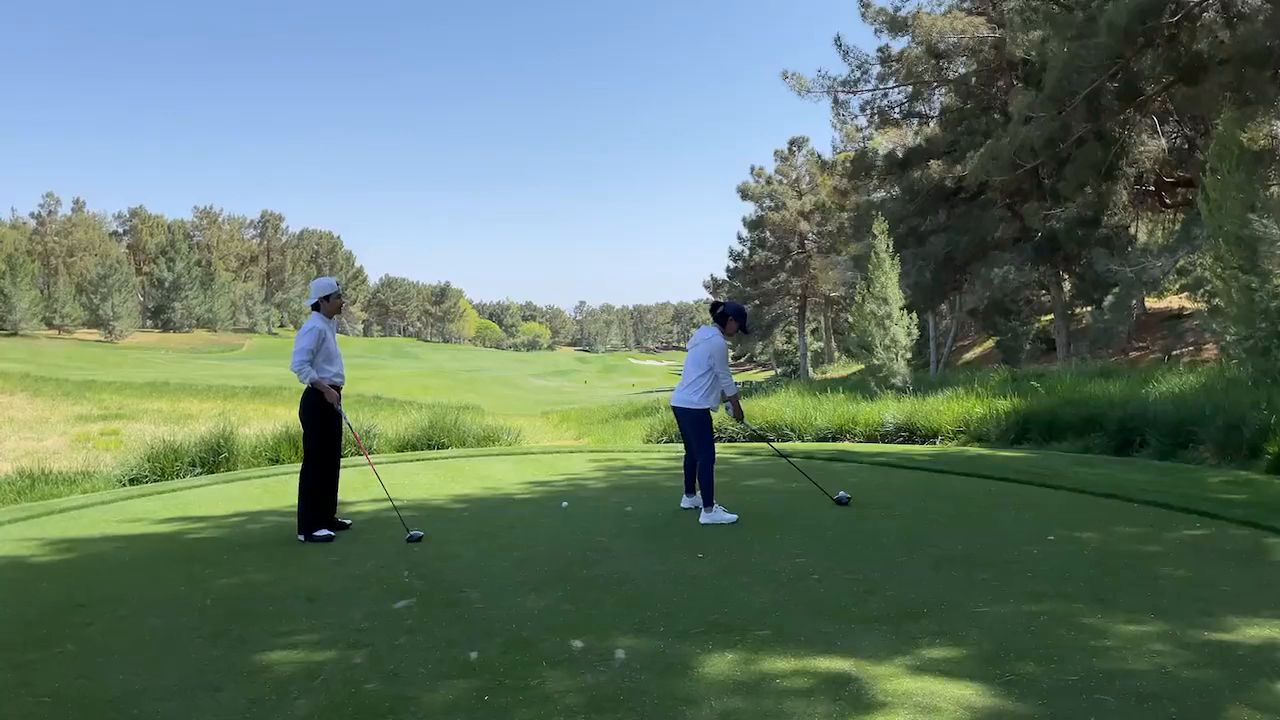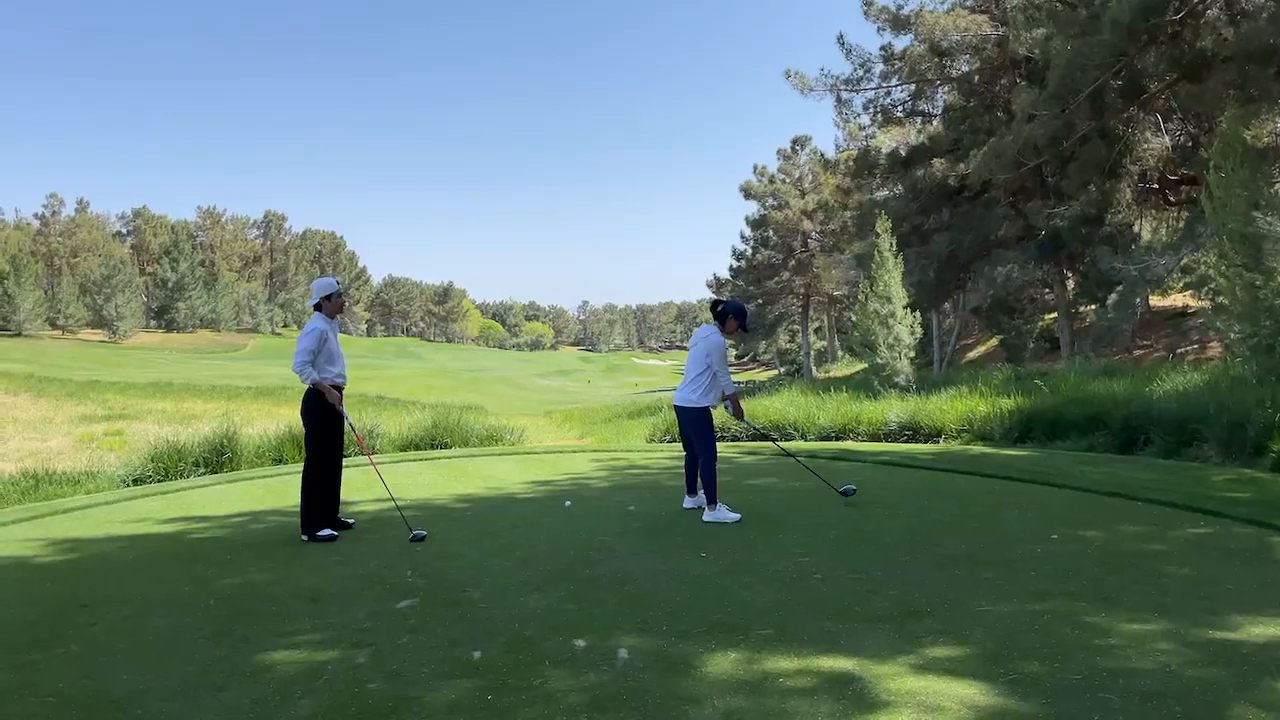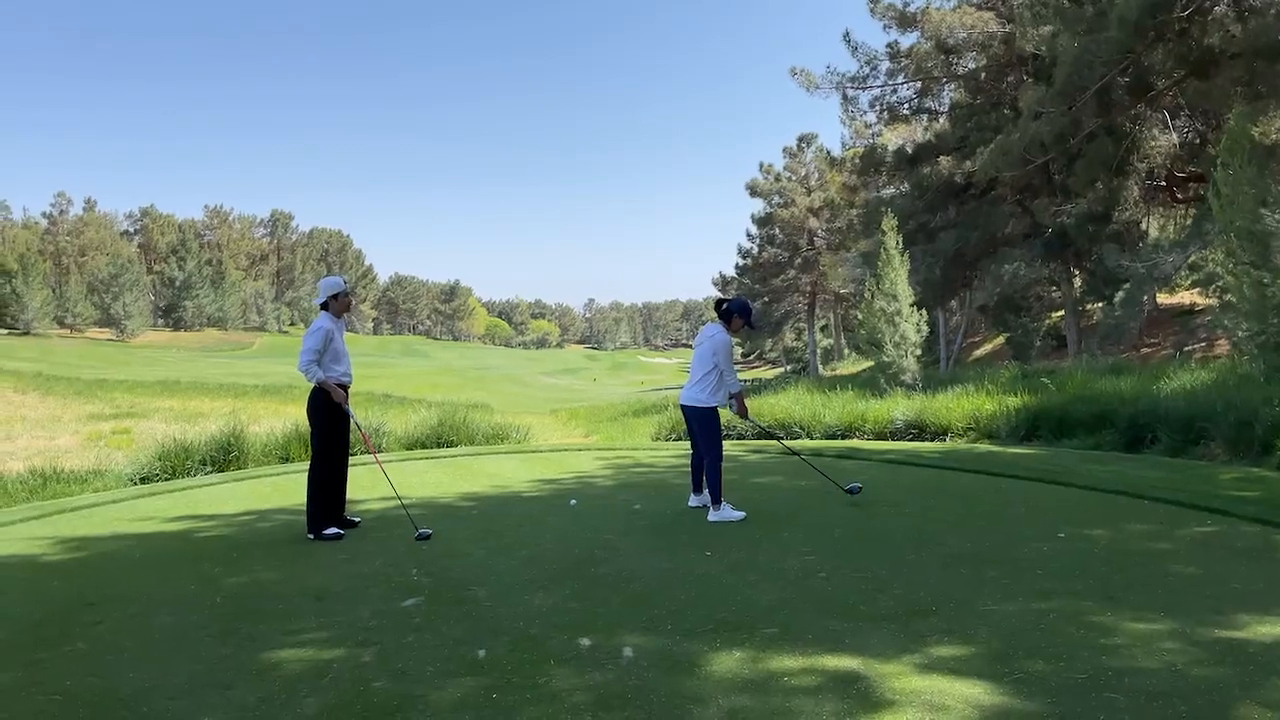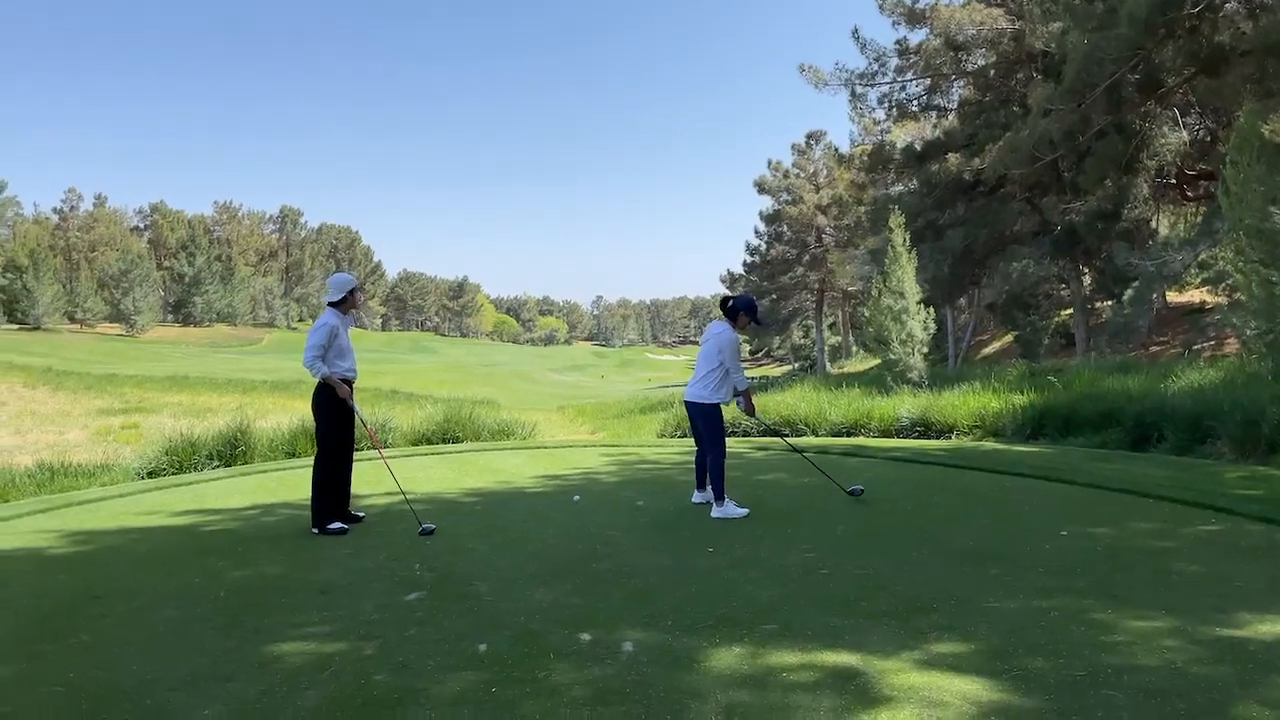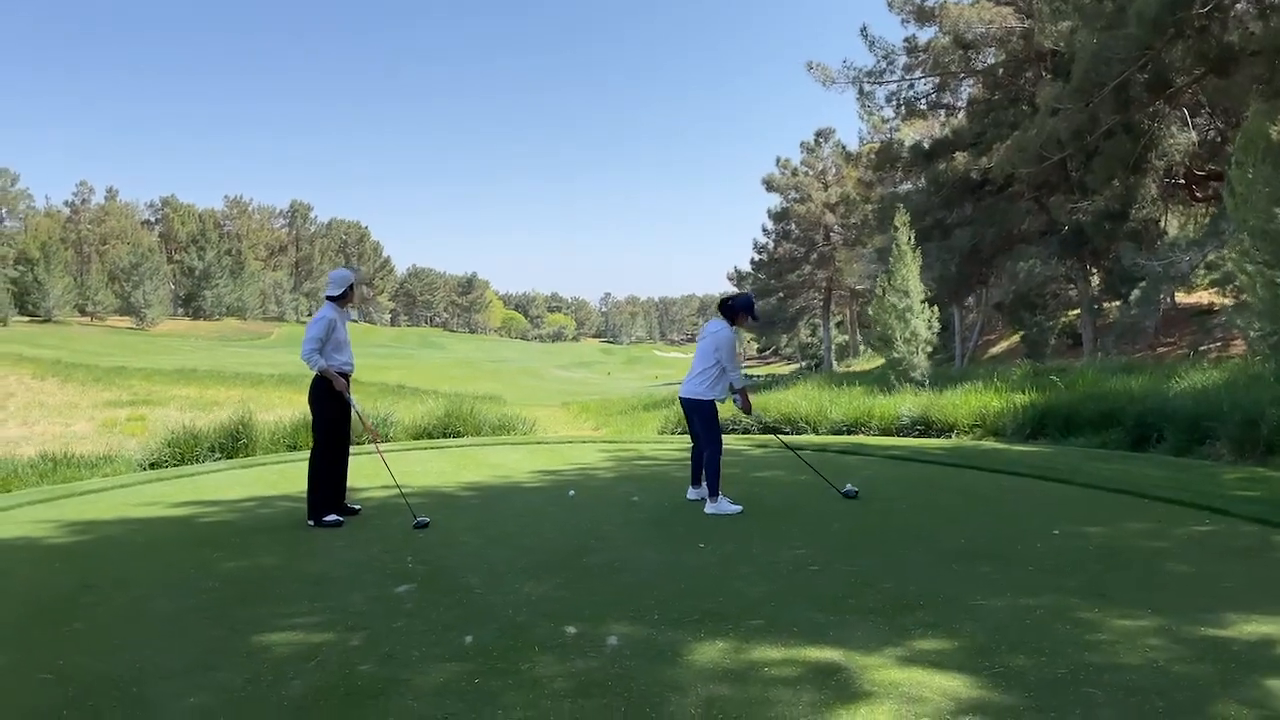
dt=0.3s
person 1, frame 1
left shoulder: (328, 326)
right shoulder: (314, 328)
right elbow: (299, 365)
right wrist: (326, 389)
left hip: (329, 399)
right hip: (318, 400)
left knee: (331, 460)
right knee: (315, 461)
left ankle: (326, 517)
right ankle: (308, 526)
person 1, frame 2
left shoulder: (331, 326)
right shoulder: (316, 328)
right elbow: (301, 366)
right wrist: (327, 390)
left hip: (331, 399)
right hip: (320, 400)
left knee: (333, 460)
right knee: (317, 461)
left ankle: (329, 516)
right ankle: (311, 526)
person 1, frame 3
left shoulder: (337, 325)
right shoulder: (322, 327)
right elbow: (307, 365)
right wrist: (333, 389)
left hip: (337, 399)
right hip: (326, 399)
left knee: (339, 458)
right knee: (323, 460)
left ankle: (335, 515)
right ankle: (317, 524)
person 1, frame 4
left shoulder: (342, 321)
right shoulder: (327, 323)
right elbow: (311, 360)
right wrist: (338, 385)
left hip: (342, 393)
right hip: (331, 394)
left knee: (343, 453)
right knee: (328, 455)
left ankle: (339, 509)
right ankle: (322, 519)
person 1, frame 5
left shoulder: (339, 316)
right shoulder: (325, 317)
right elbow: (309, 353)
right wrist: (334, 378)
left hip: (338, 387)
right hip: (327, 387)
left knee: (340, 447)
right knee: (324, 448)
left ankle: (335, 502)
right ankle: (318, 511)
person 2, frame 1
left shoulder: (703, 334)
right shoulder: (717, 342)
right elbow: (724, 377)
left wrist: (726, 398)
right wrist: (736, 406)
left hip: (681, 402)
right hip: (694, 406)
left knee: (693, 451)
right knee: (706, 456)
left ankle: (690, 496)
right ankle: (709, 511)
person 2, frame 2
left shoulder: (704, 333)
right shoulder: (716, 339)
right elbow: (723, 375)
left wrist: (726, 396)
right wrist: (735, 404)
left hip: (684, 401)
right hip: (695, 405)
left knee: (693, 451)
right knee: (708, 455)
left ankle: (692, 496)
right ankle: (712, 509)
person 2, frame 3
left shoulder: (709, 331)
right shoulder: (722, 338)
right elbow: (729, 374)
left wrist: (734, 397)
right wrist: (741, 403)
left hip: (690, 400)
right hip: (702, 404)
left knee: (700, 451)
right knee: (713, 455)
left ankle: (698, 495)
right ankle: (717, 509)
person 2, frame 4
left shoulder: (716, 328)
right shoulder: (728, 335)
right elbow: (735, 371)
left wrist: (738, 393)
right wrist: (748, 400)
left hip: (694, 397)
right hip: (705, 400)
left knee: (705, 447)
right knee: (717, 451)
left ankle: (701, 491)
right ankle: (720, 505)
person 2, frame 5
left shoulder: (713, 326)
right shoulder: (725, 334)
right elbow: (733, 370)
left wrist: (735, 391)
right wrist: (744, 398)
left hip: (689, 393)
right hip: (701, 397)
left knee: (700, 443)
right knee: (713, 447)
left ankle: (696, 488)
right ankle: (713, 501)
